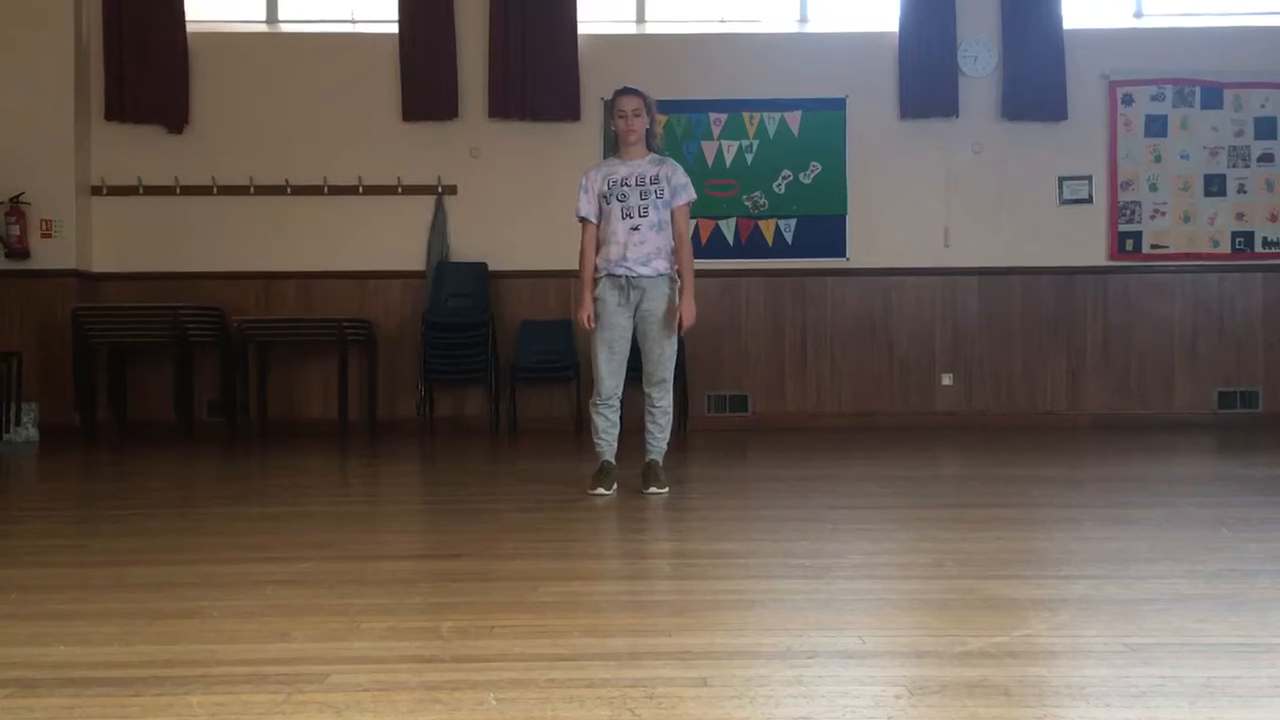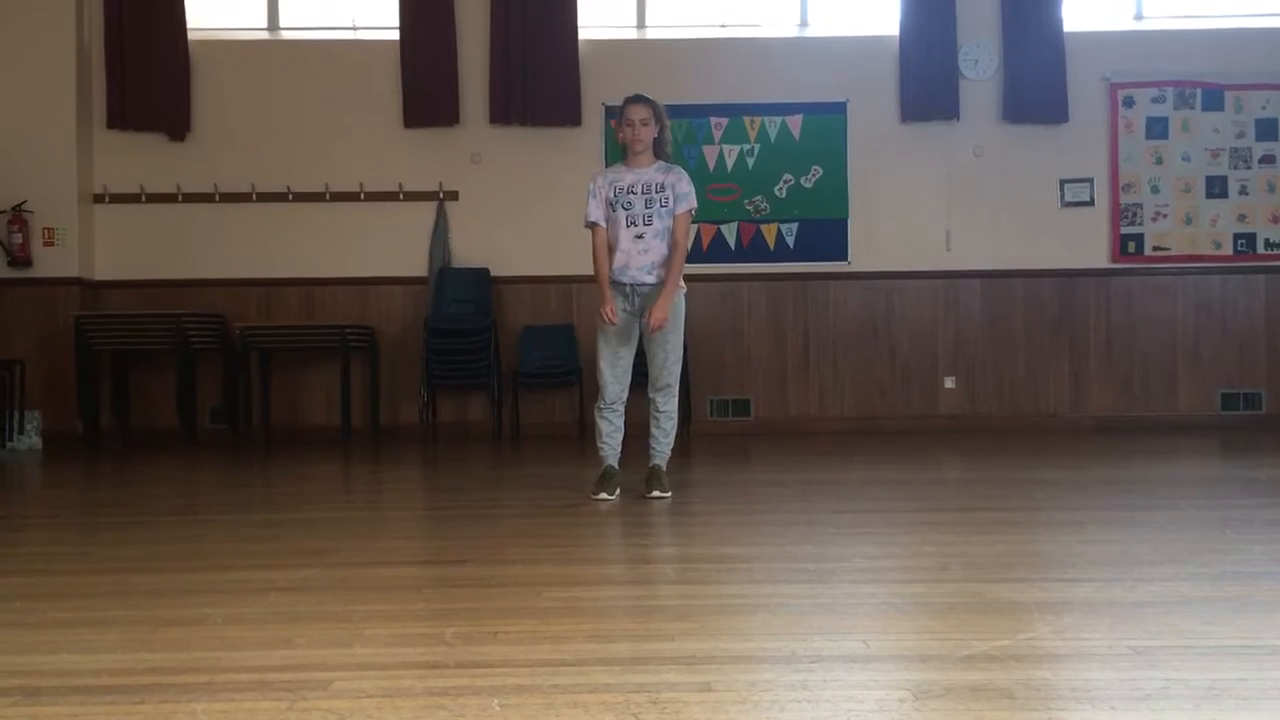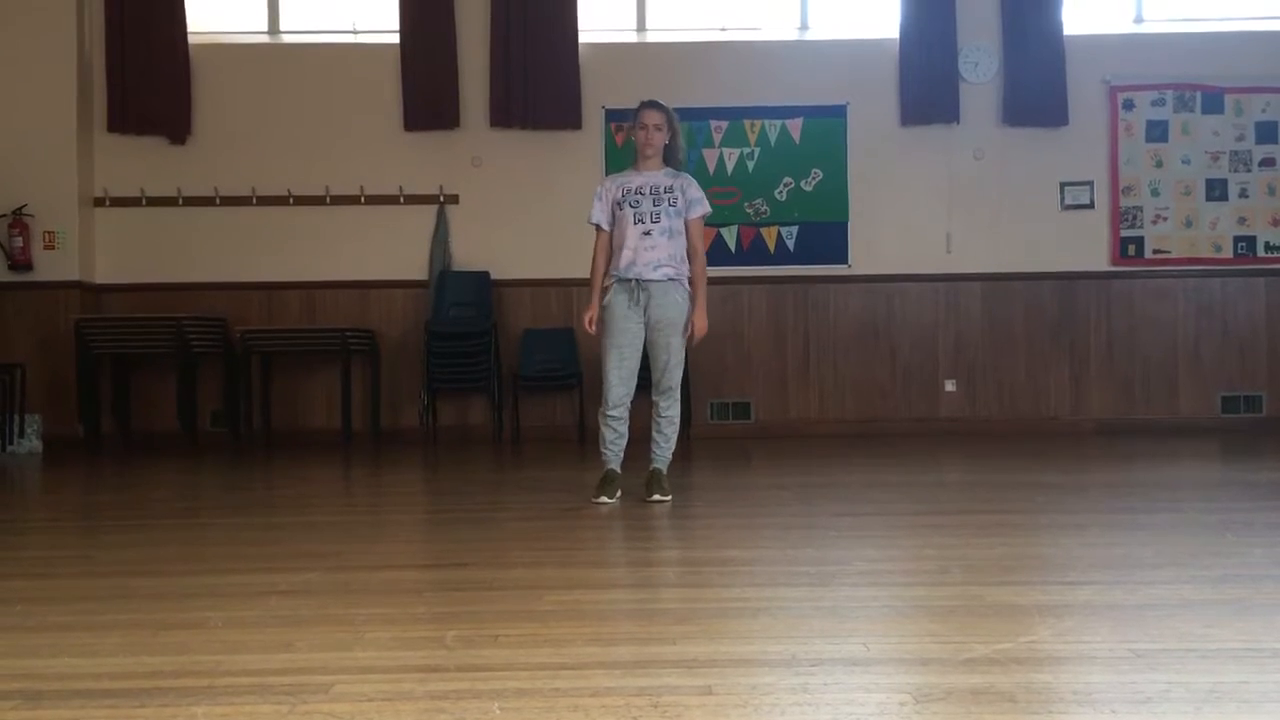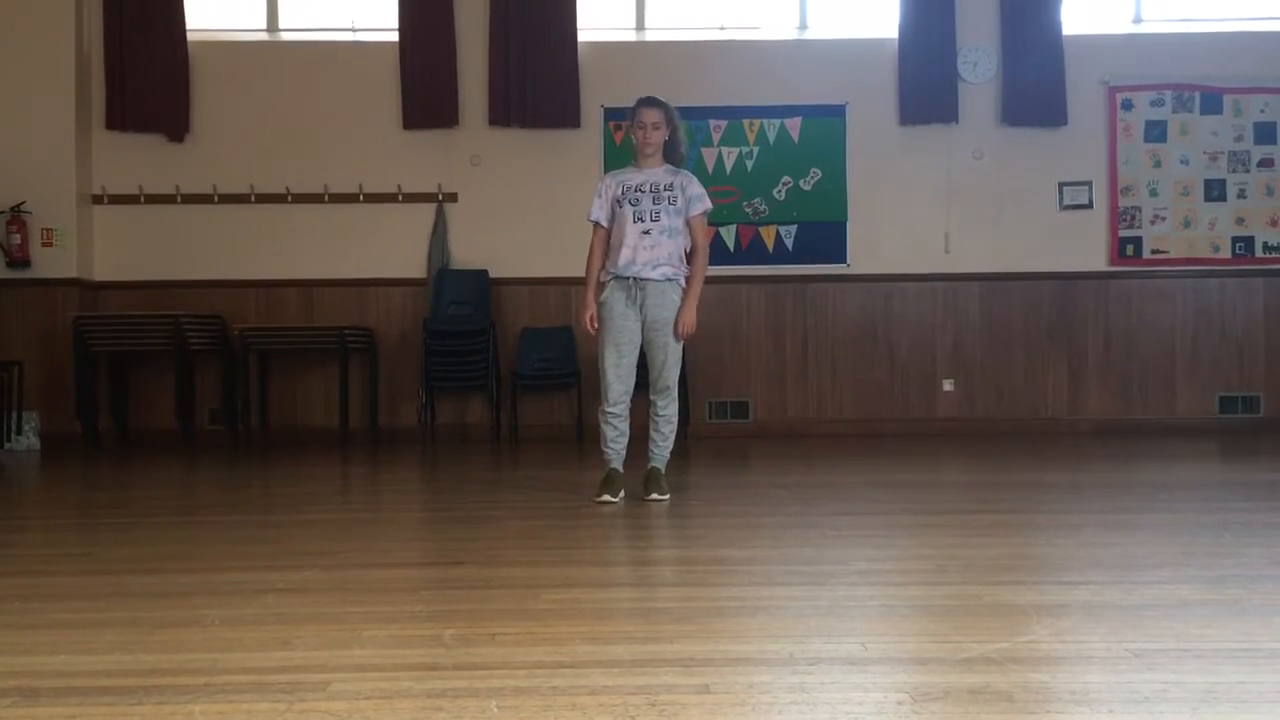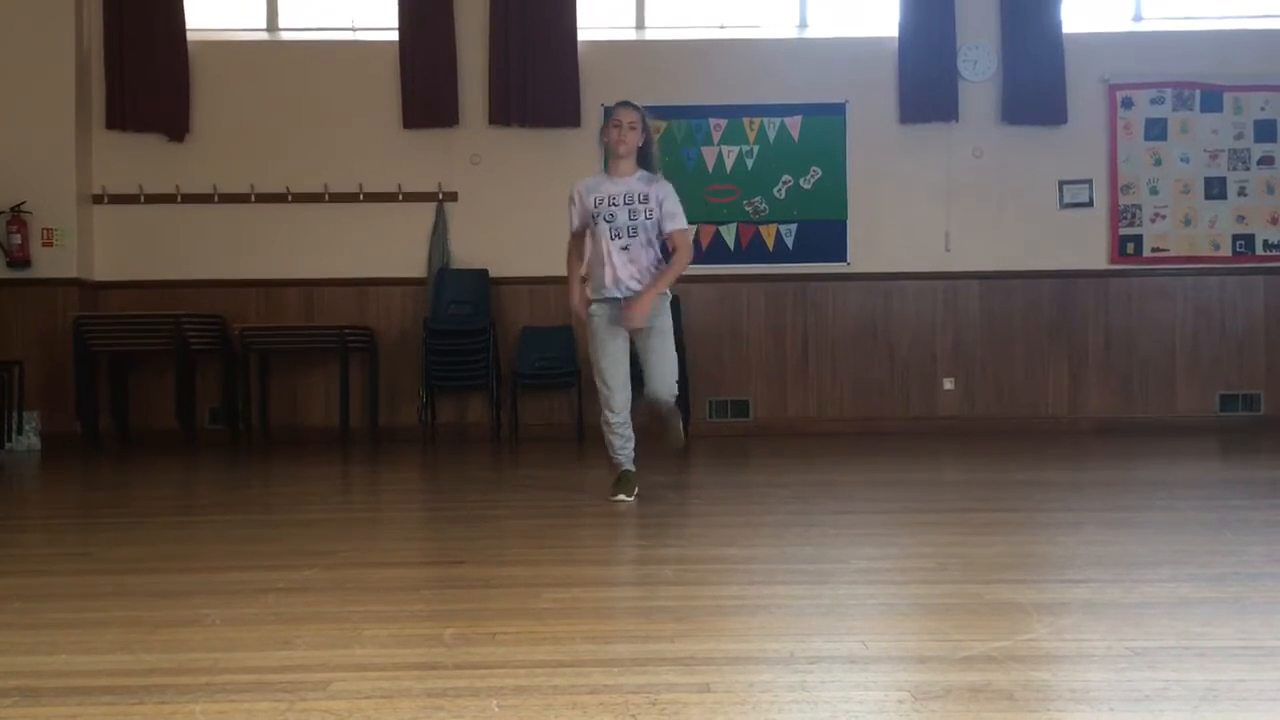
dt=0.5s
person 1, frame 1
left shoulder: (669, 171)
right shoulder: (597, 176)
left elbow: (682, 237)
right elbow: (589, 240)
left wrist: (687, 293)
right wrist: (585, 295)
left hip: (658, 283)
right hip: (612, 285)
left knee: (659, 379)
right knee: (606, 380)
left ankle: (654, 461)
right ankle: (606, 461)
person 1, frame 2
left shoulder: (675, 178)
right shoulder: (604, 182)
left elbow: (679, 244)
right elbow: (600, 245)
left wrist: (664, 298)
right wrist: (606, 296)
left hip: (664, 291)
right hip: (619, 292)
left knee: (665, 384)
right knee: (611, 385)
left ankle: (658, 465)
right ankle: (609, 466)
person 1, frame 3
left shoulder: (684, 185)
right shoulder: (612, 186)
left elbow: (697, 250)
right elbow: (602, 247)
left wrist: (700, 306)
right wrist: (594, 301)
left hip: (670, 291)
right hip: (623, 292)
left knee: (667, 387)
right knee: (615, 387)
left ankle: (659, 469)
right ankle: (611, 468)
person 1, frame 4
left shoulder: (684, 182)
right shoulder: (613, 183)
left elbow: (700, 247)
right elbow: (599, 243)
left wrist: (691, 302)
right wrist: (589, 296)
left hip: (666, 290)
right hip: (619, 290)
left knee: (664, 386)
right knee: (615, 386)
left ankle: (657, 468)
right ankle: (614, 469)
person 1, frame 5
left shoulder: (659, 189)
right shoulder: (586, 190)
left elbow: (683, 250)
right elbow: (577, 241)
left wrist: (650, 295)
right wrist: (574, 282)
left hip: (651, 302)
right hip: (604, 304)
left knee: (662, 389)
right knee: (614, 397)
left ankle: (665, 409)
right ankle: (624, 469)
